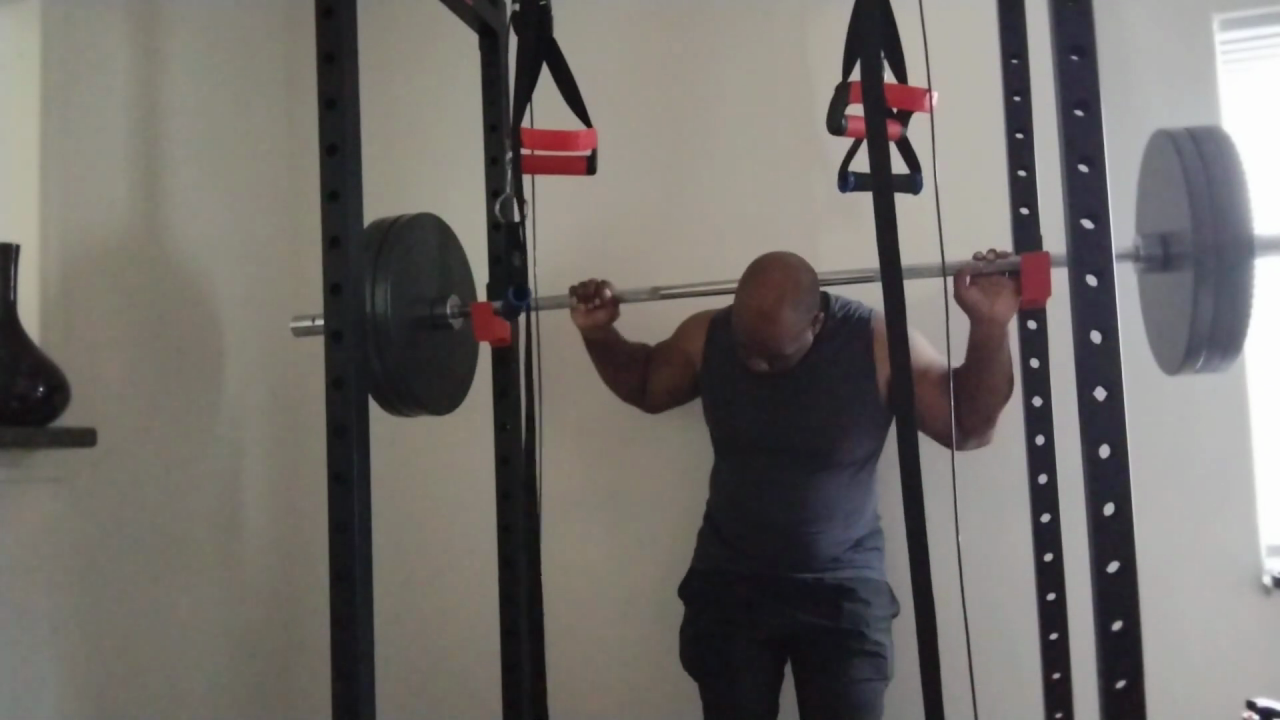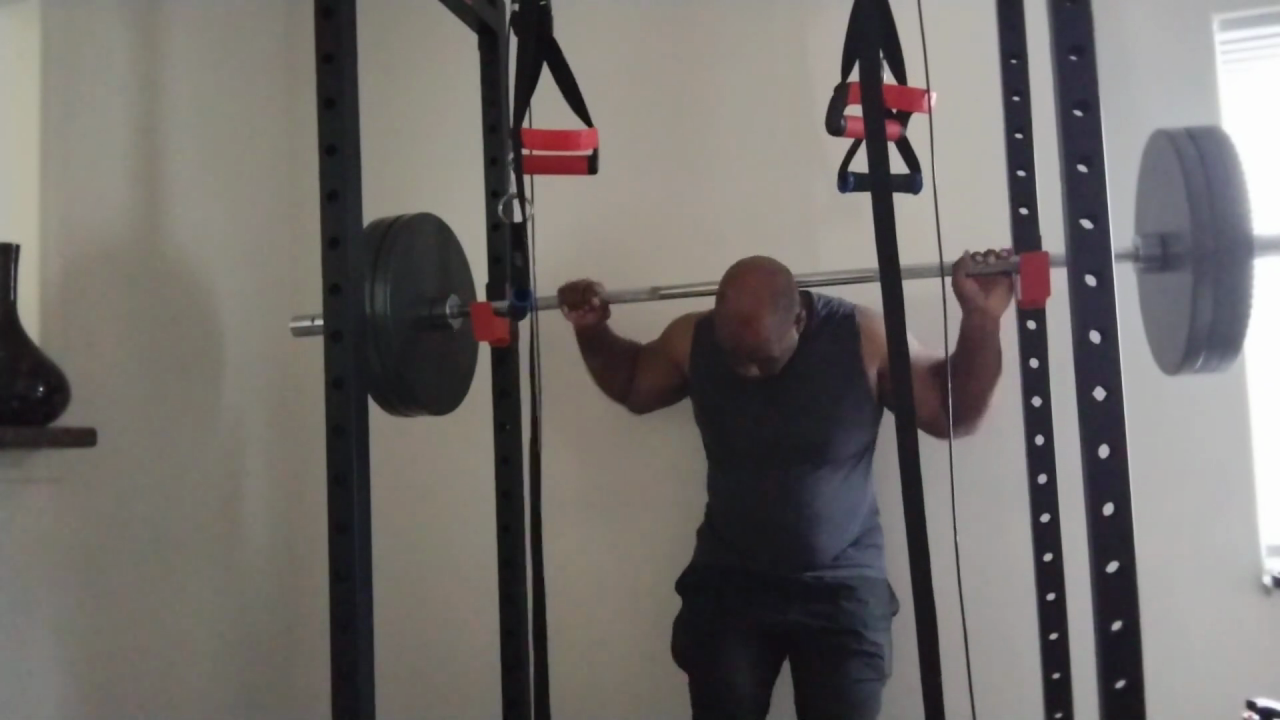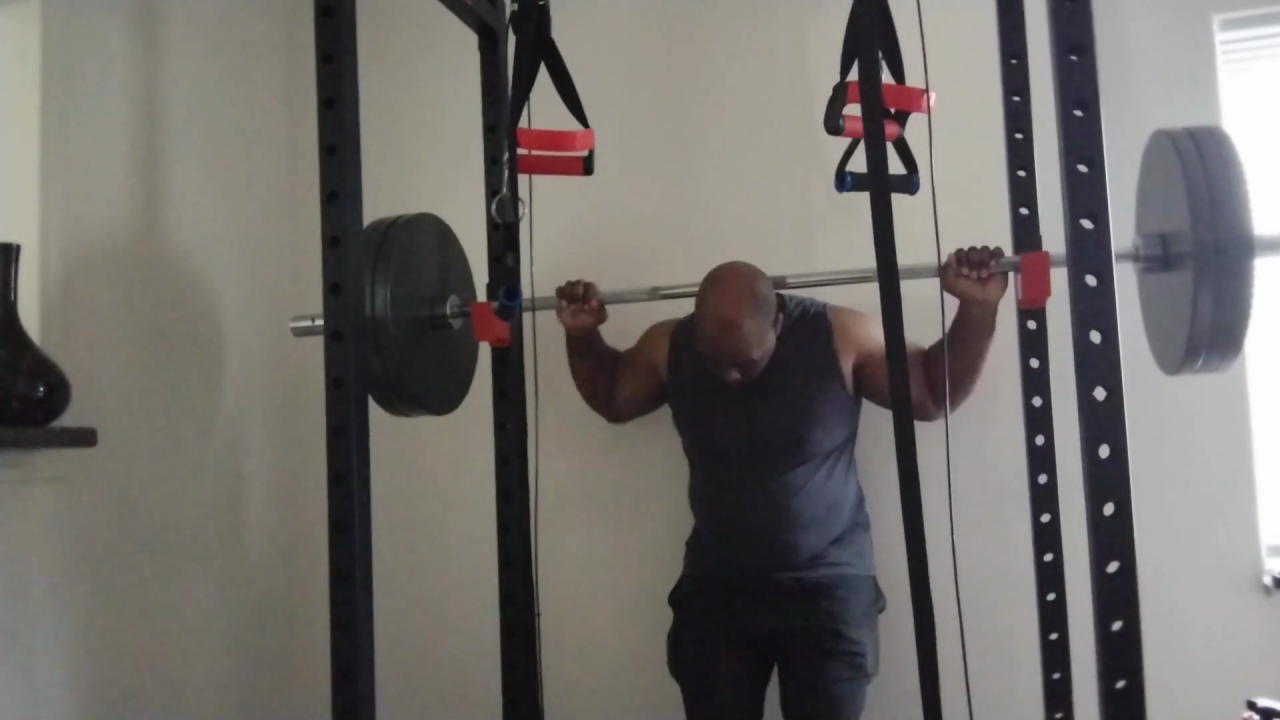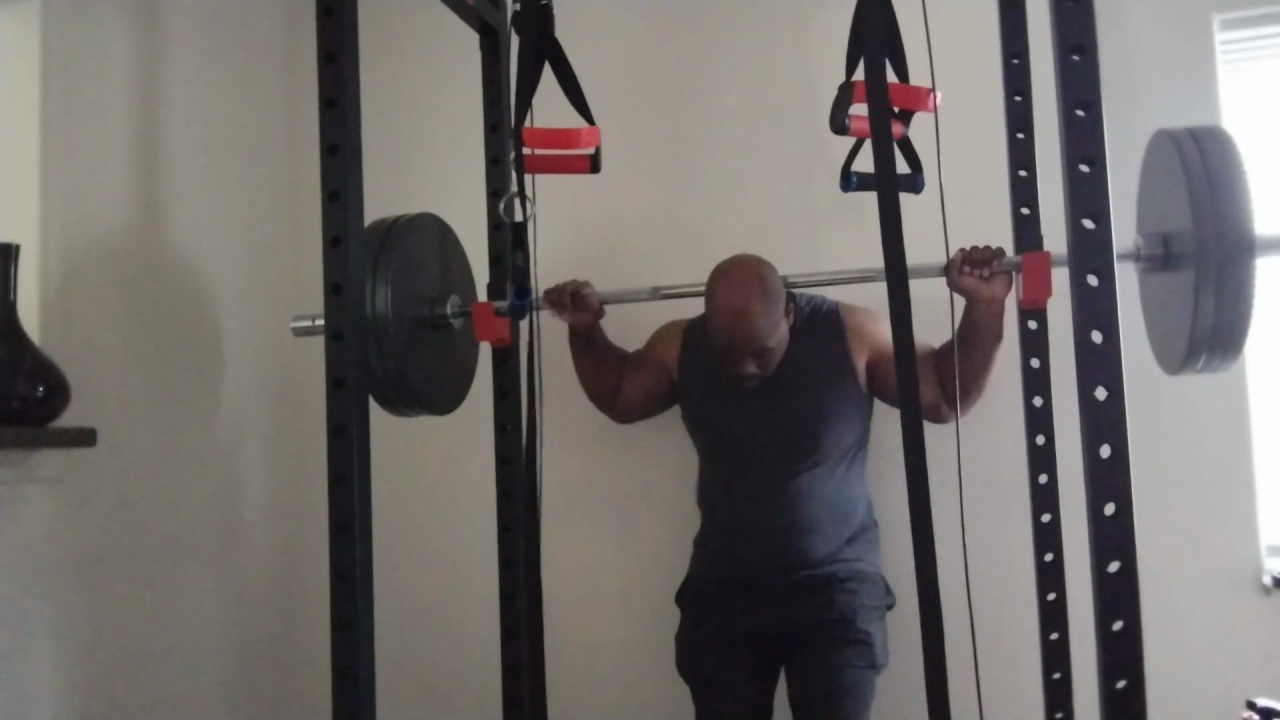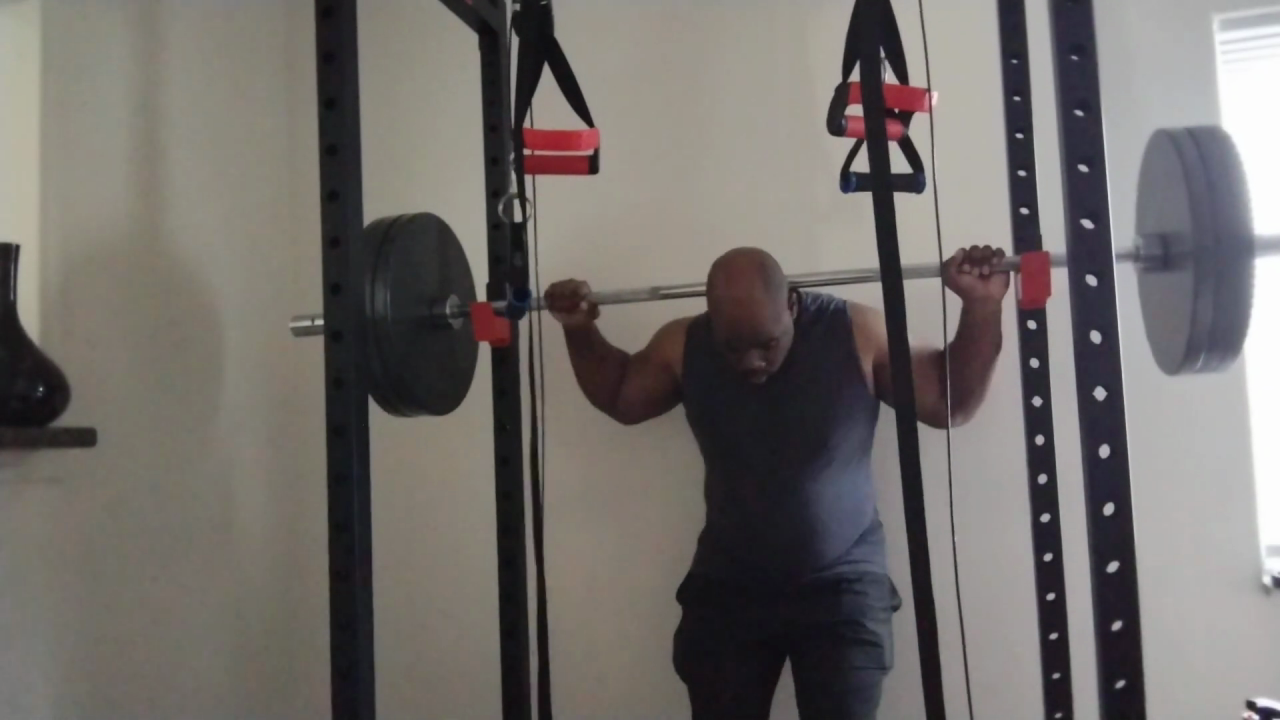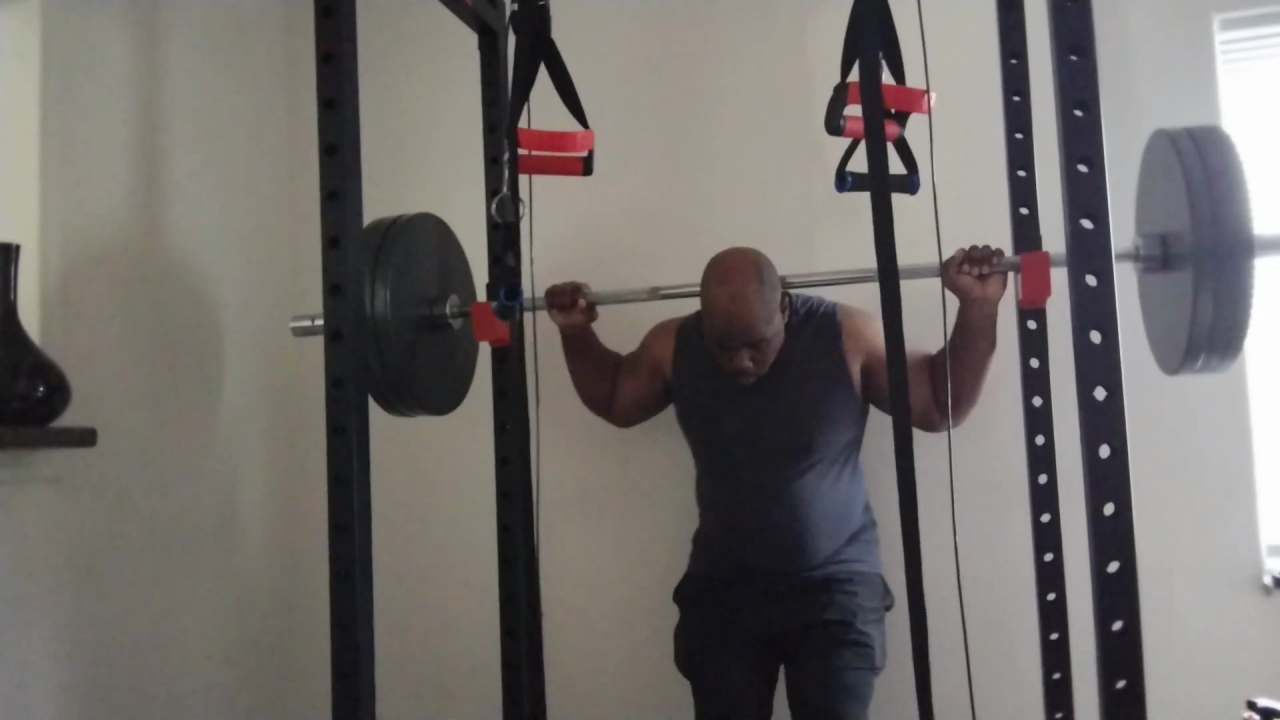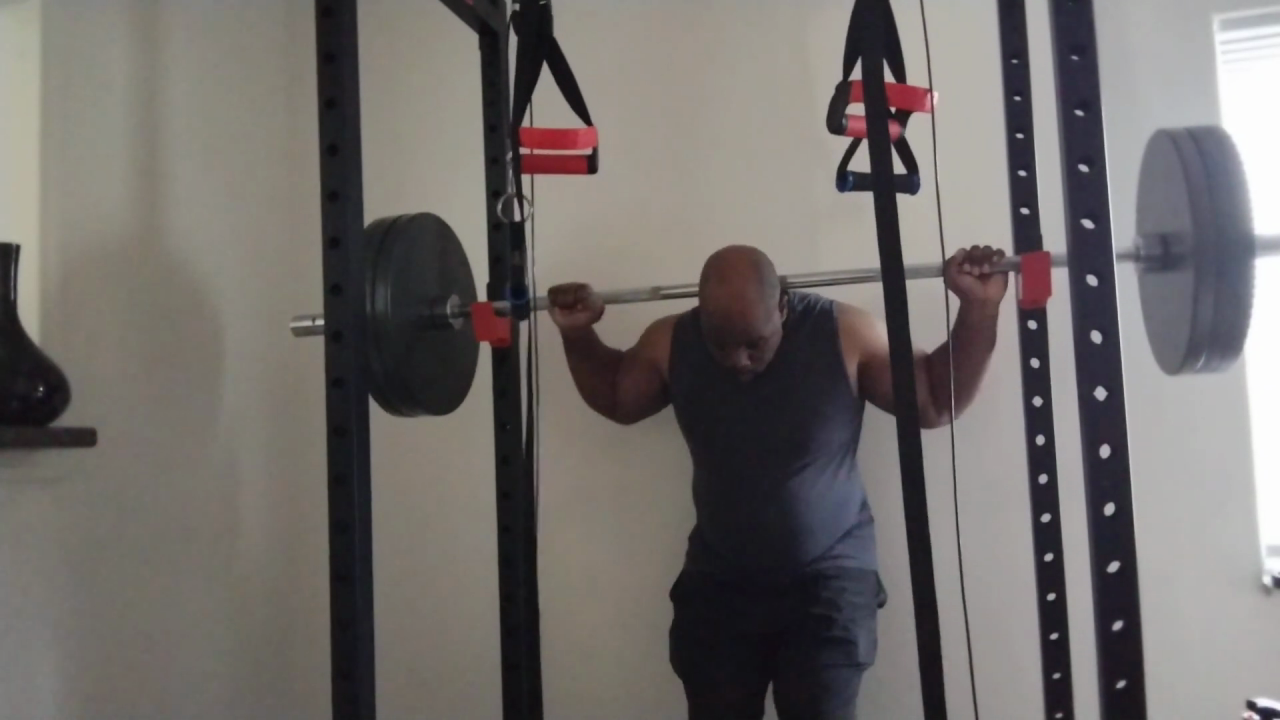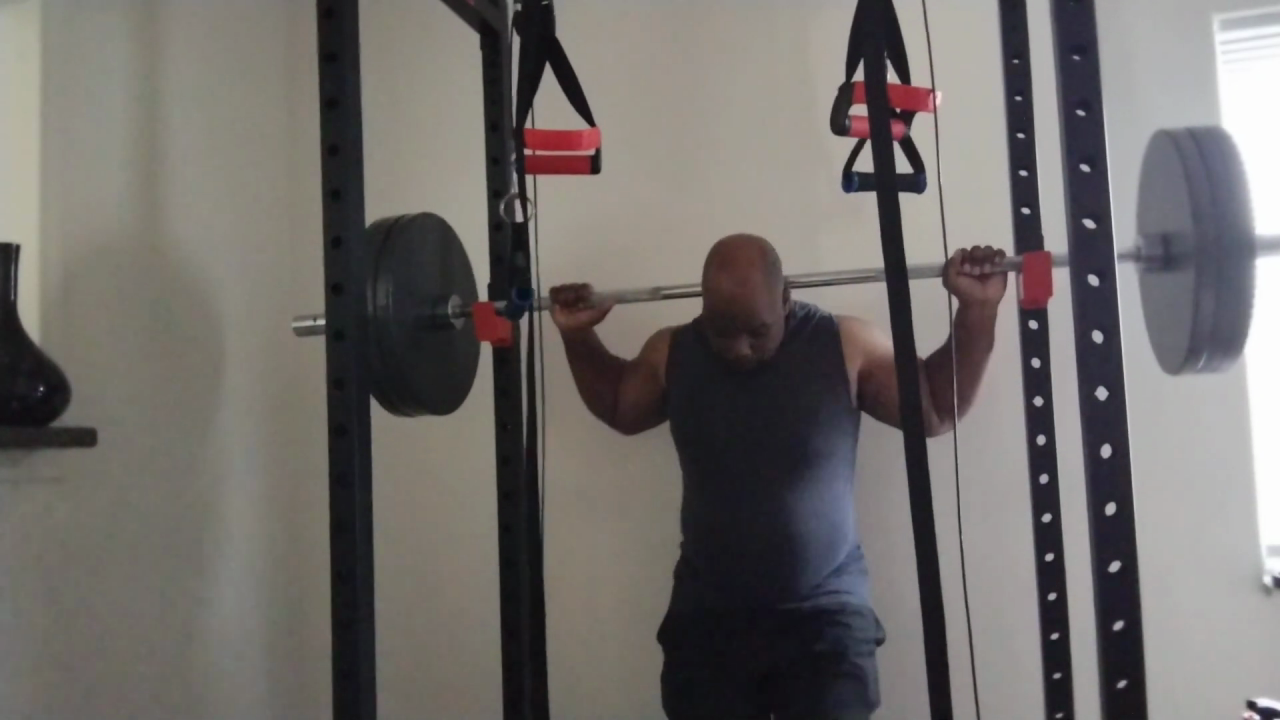
dt=0.4s
person 1, frame 1
left shoulder: (879, 345)
right shoulder: (707, 337)
left elbow: (969, 426)
right elbow: (646, 386)
left wrist: (990, 326)
right wrist: (599, 335)
left hip: (841, 590)
right hip: (729, 585)
person 1, frame 2
left shoulder: (865, 339)
right shoulder: (693, 340)
left elbow: (955, 414)
right elbow: (633, 386)
left wrist: (982, 319)
right wrist: (592, 329)
left hip: (840, 586)
right hip: (728, 580)
person 1, frame 3
left shoulder: (840, 336)
right shoulder: (671, 346)
left elbow: (935, 394)
right elbow: (612, 398)
left wrist: (977, 309)
right wrist: (582, 335)
left hip: (826, 585)
right hip: (716, 588)
person 1, frame 4
left shoulder: (851, 335)
right shoulder: (681, 346)
left elbow: (947, 397)
right elbow: (619, 397)
left wrist: (983, 307)
right wrist: (584, 331)
left hip: (835, 585)
right hip: (724, 588)
person 1, frame 5
left shoulder: (858, 334)
right shoulder: (684, 346)
left elbow: (951, 402)
right elbow: (620, 396)
left wrist: (981, 307)
right wrist: (580, 329)
left hip: (841, 587)
right hip: (727, 588)
person 1, frame 6
left shoulder: (848, 337)
right shoulder: (674, 346)
left elbow: (942, 406)
right elbow: (614, 401)
left wrist: (977, 308)
right wrist: (576, 332)
left hip: (834, 586)
right hip: (723, 589)
person 1, frame 7
left shoulder: (845, 334)
right shoulder: (671, 343)
left elbow: (937, 401)
right elbow: (615, 397)
left wrist: (978, 307)
right wrist: (578, 333)
left hip: (828, 580)
right hip: (718, 586)
person 1, frame 8
left shoulder: (845, 346)
right shoulder: (672, 354)
left elbow: (937, 408)
right elbow: (619, 407)
left wrist: (976, 310)
right wrist: (578, 337)
left hip: (826, 622)
right hip: (707, 623)
